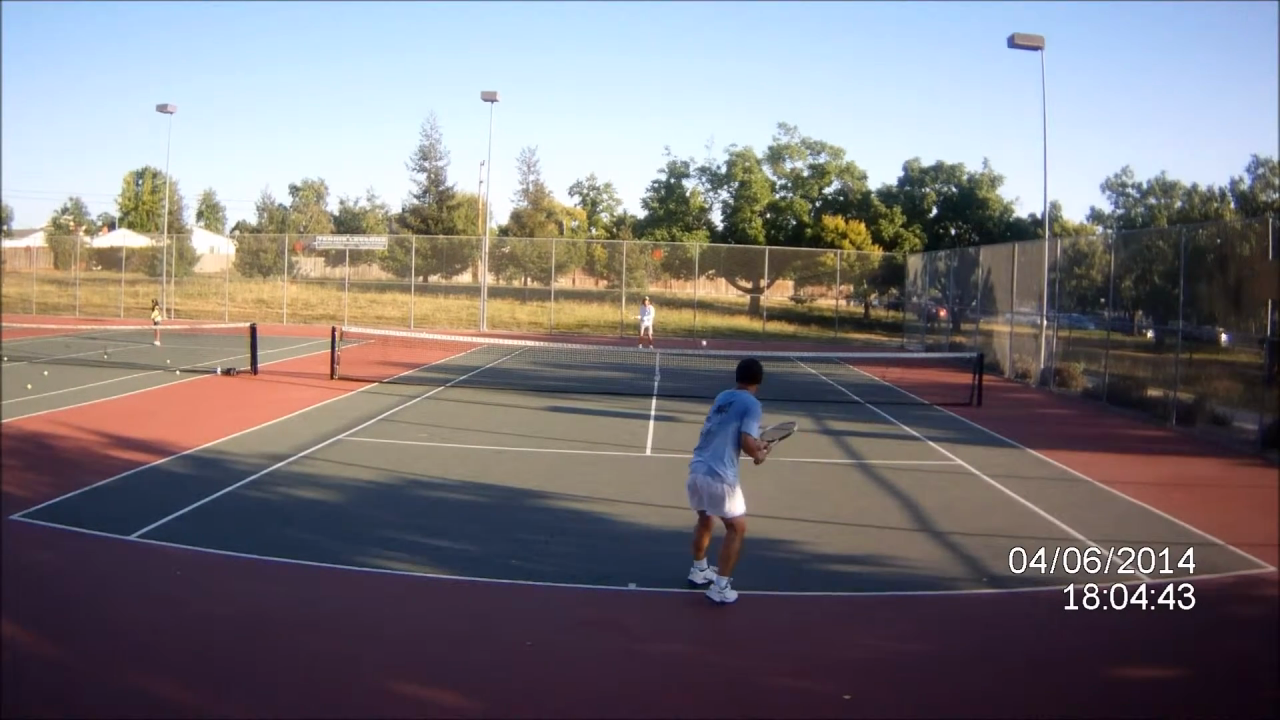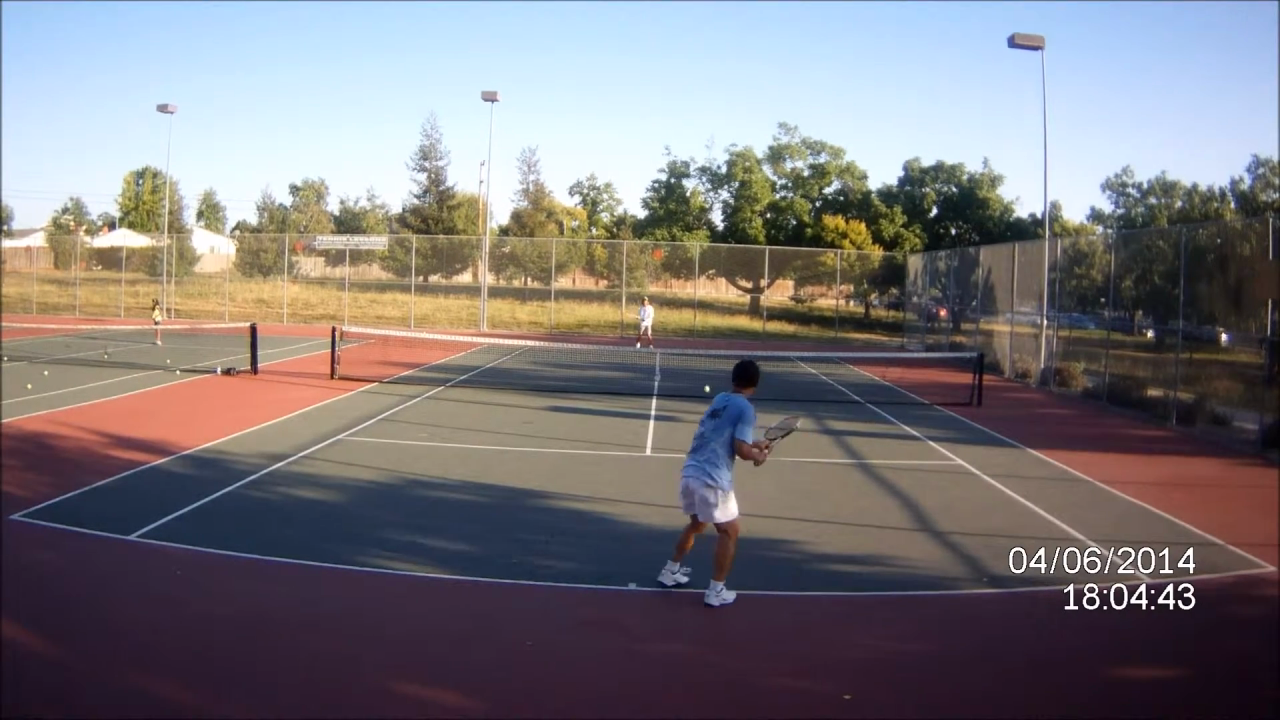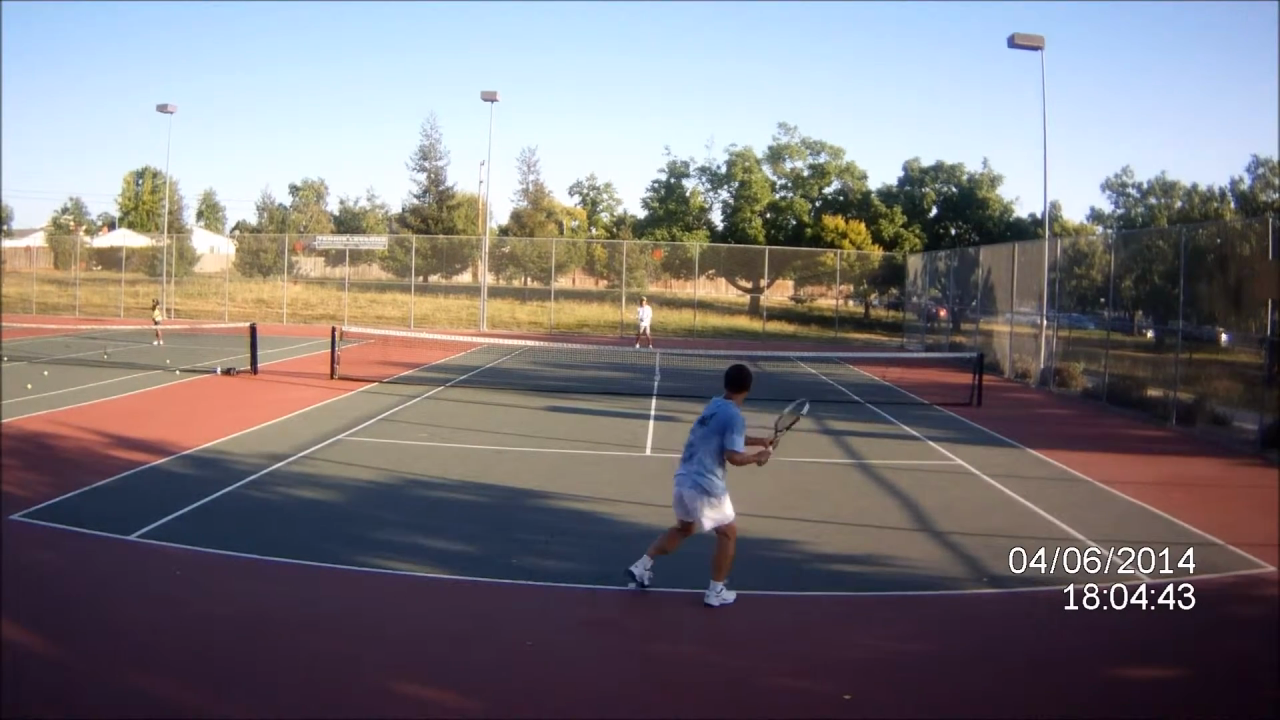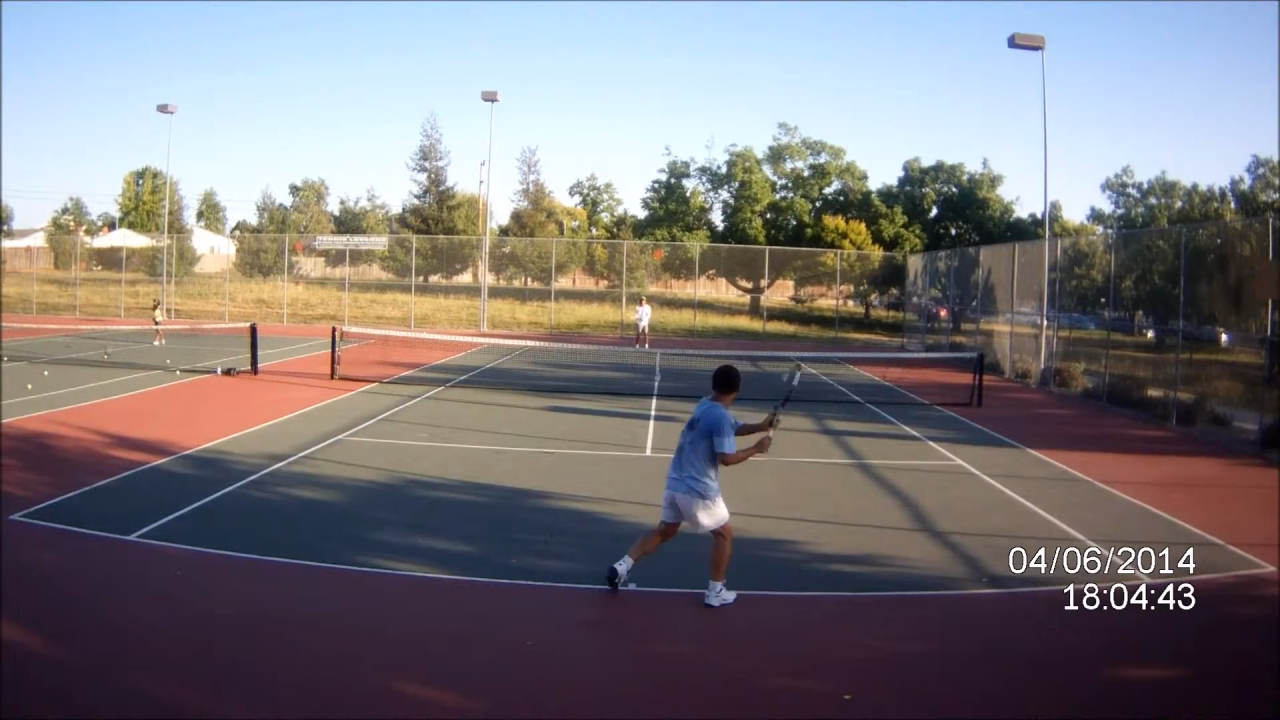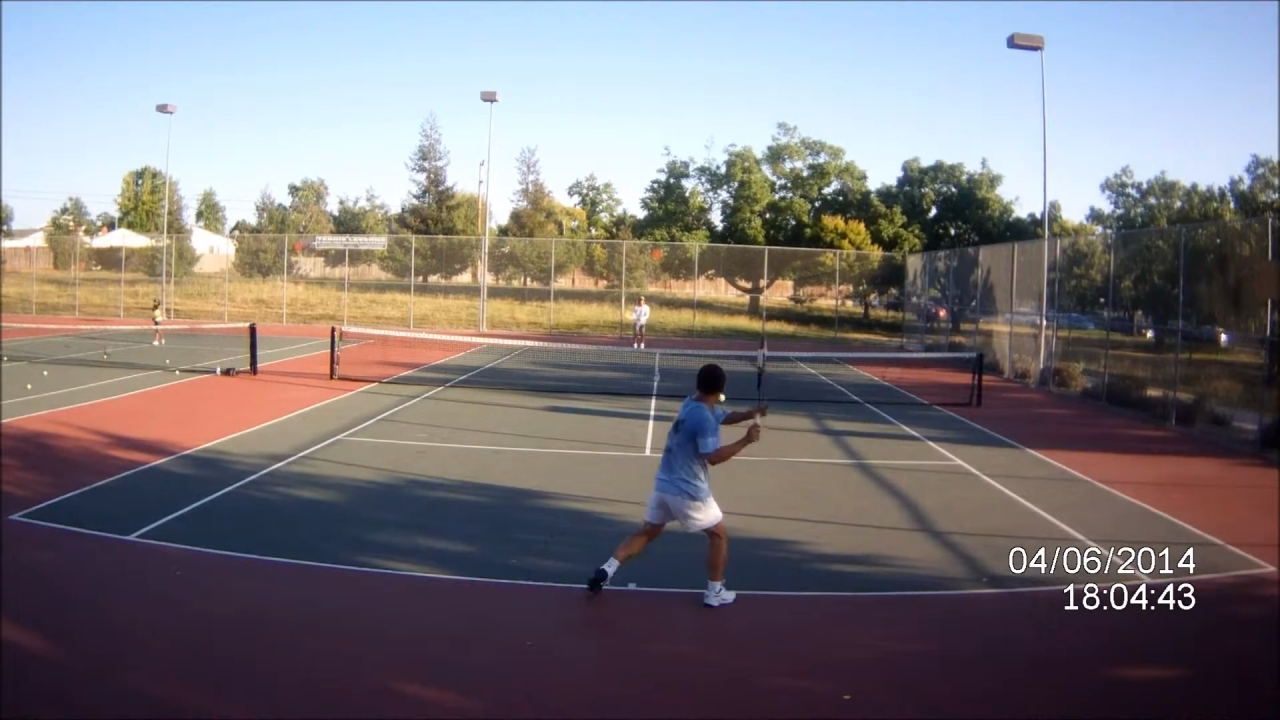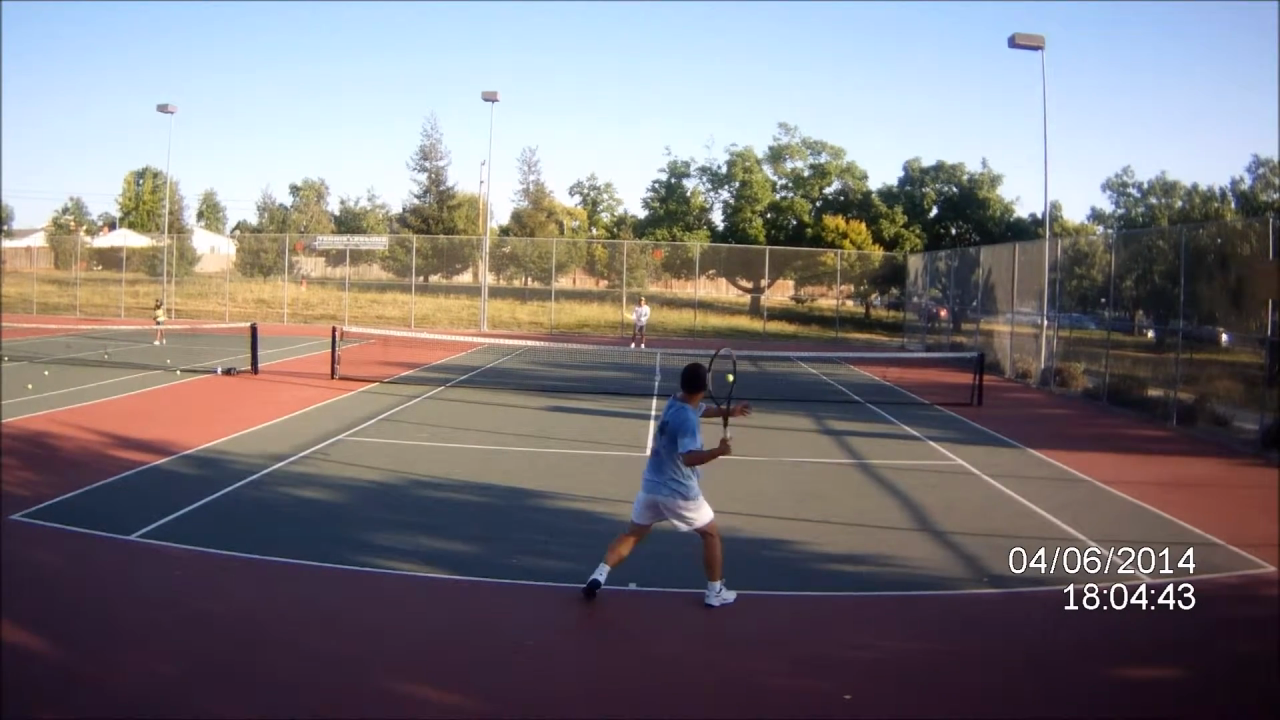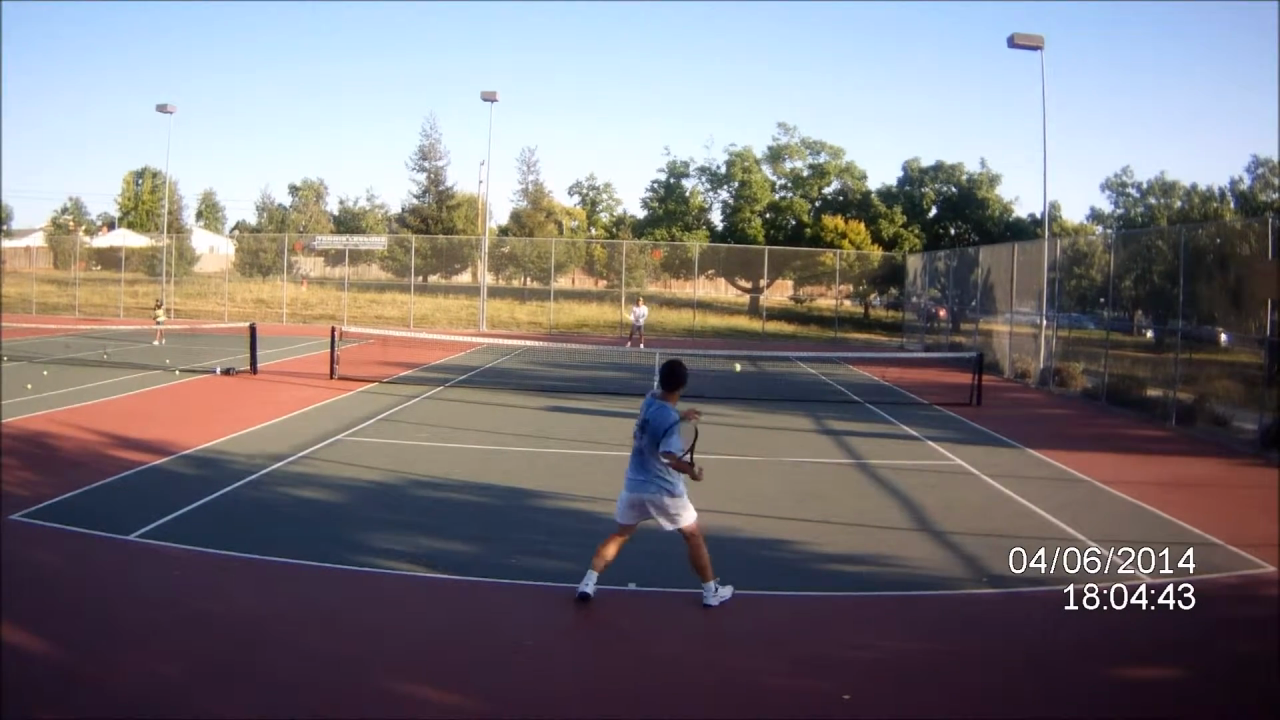
dt=0.1s
person 1, frame 1
left shoulder: (722, 397)
right shoulder: (752, 404)
right elbow: (747, 442)
left wrist: (756, 445)
right wrist: (758, 454)
left hip: (697, 469)
right hip: (719, 475)
left knee: (705, 521)
right knee: (736, 529)
left ankle: (699, 570)
right ankle: (720, 587)
person 1, frame 2
left shoulder: (720, 400)
right shoulder: (746, 408)
right elbow: (742, 449)
left wrist: (754, 445)
right wrist: (758, 456)
left hip: (690, 473)
right hip: (712, 479)
left knee: (696, 525)
right knee: (728, 533)
left ankle: (670, 572)
right ankle: (715, 591)
person 1, frame 3
left shoulder: (714, 405)
right shoulder: (734, 416)
right elbow: (733, 457)
left wrist: (757, 441)
right wrist: (759, 456)
left hip: (683, 480)
right hip: (706, 487)
left knee: (682, 529)
right knee: (728, 535)
left ankle: (641, 567)
right ankle: (716, 592)
person 1, frame 4
left shoulder: (706, 404)
right shoulder: (721, 417)
left elbow: (734, 429)
right elbow: (727, 458)
left wrist: (759, 425)
right wrist: (758, 448)
left hip: (674, 484)
right hip: (698, 490)
left knee: (663, 532)
right knee: (723, 536)
left ankle: (622, 567)
right ankle: (715, 592)
person 1, frame 5
left shoulder: (691, 403)
right shoulder: (704, 418)
left elbow: (725, 416)
right elbow: (712, 457)
left wrist: (750, 414)
right wrist: (745, 440)
left hip: (663, 485)
right hip: (689, 491)
left knee: (647, 532)
right knee: (718, 535)
left ankle: (608, 568)
right ankle: (715, 592)
person 1, frame 6
left shoulder: (675, 402)
right shoulder: (690, 421)
left elbow: (702, 410)
right elbow: (689, 458)
left wrist: (729, 411)
right wrist: (718, 452)
left hip: (651, 487)
right hip: (679, 492)
left knee: (632, 534)
right knee: (711, 534)
left ankle: (599, 576)
right ankle: (715, 591)
person 1, frame 7
left shoulder: (650, 399)
right shoulder: (669, 419)
right elbow: (671, 459)
left wrist: (680, 416)
right wrist: (691, 470)
left hip: (634, 486)
right hip: (664, 490)
left knee: (618, 535)
right knee: (694, 537)
left ankle: (588, 583)
right ankle: (711, 591)
